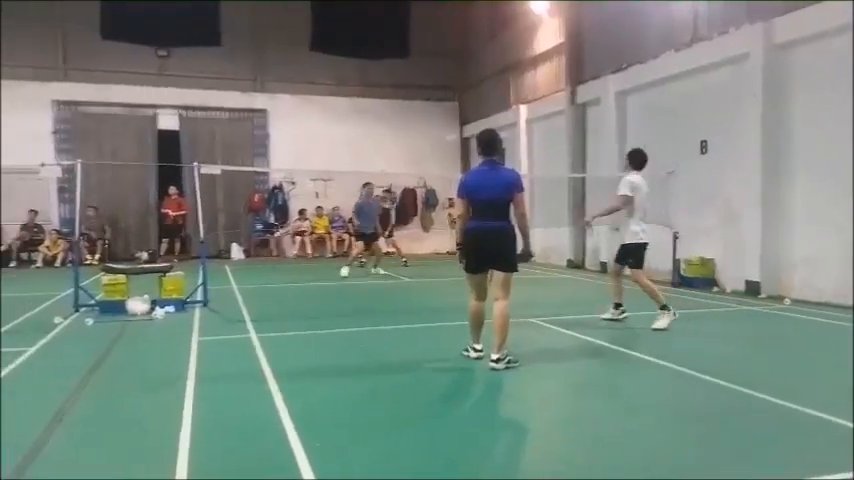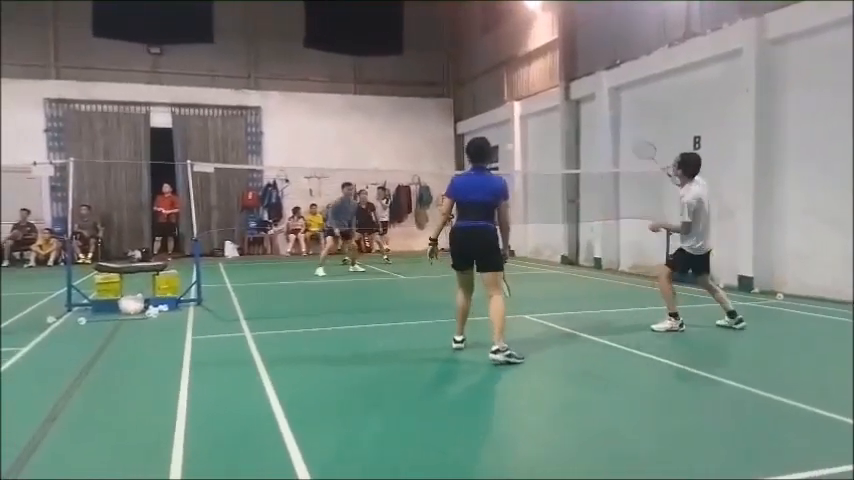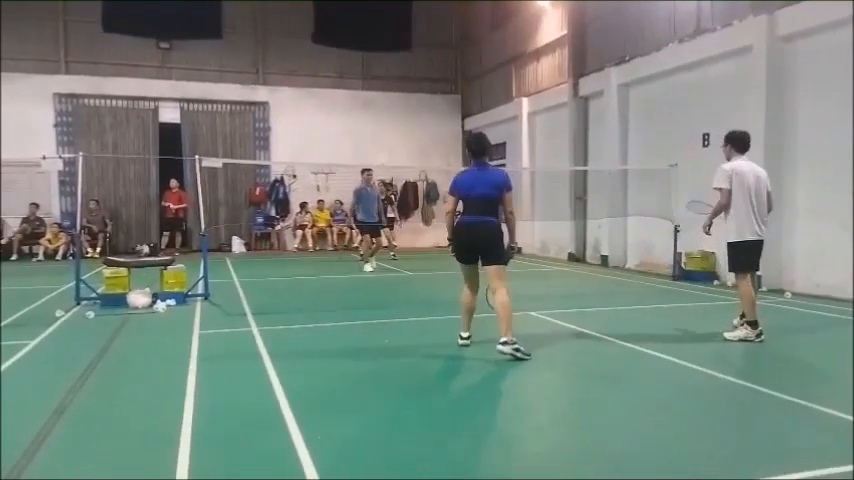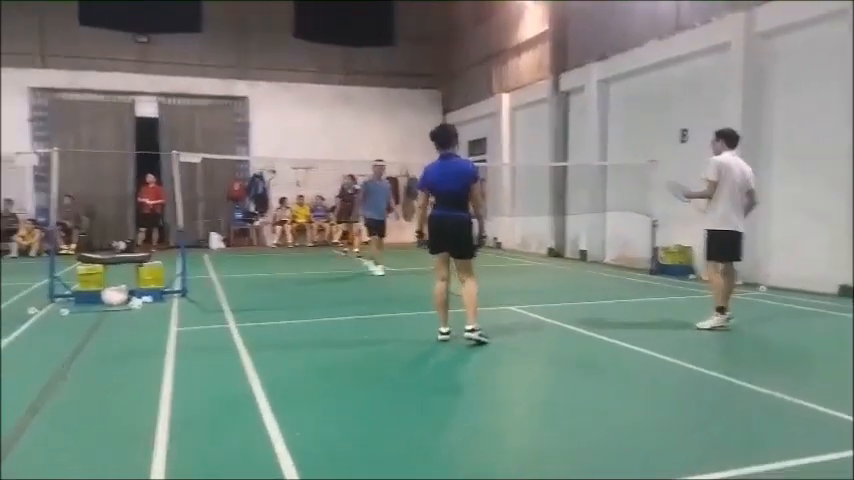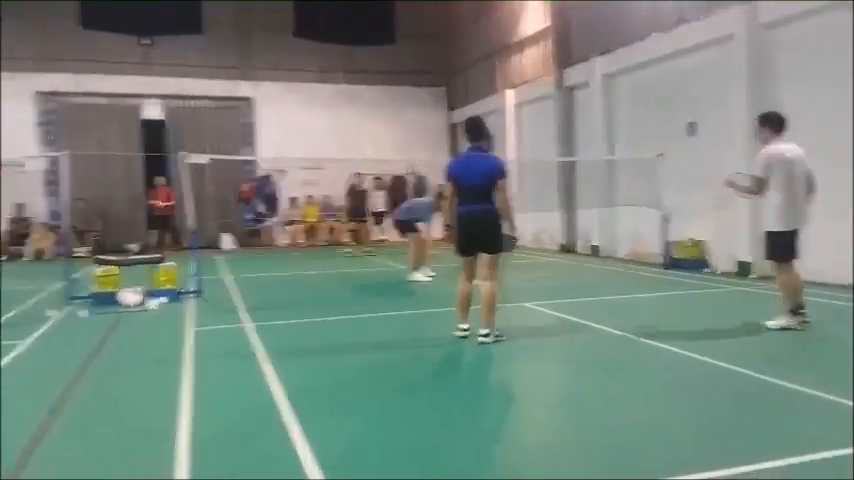
dt=1s
person 1, frame 1
left shoulder: (467, 178)
right shoulder: (512, 177)
left elbow: (461, 215)
right elbow: (521, 214)
left wrist: (460, 244)
right wrist: (526, 244)
left hip: (475, 238)
right hip: (502, 238)
left knee: (477, 296)
right knee: (501, 298)
left ankle: (475, 346)
right ankle: (498, 355)
person 1, frame 2
left shoulder: (457, 181)
right shoulder: (498, 183)
left elbow: (445, 214)
right elbow: (504, 221)
left wrist: (434, 239)
right wrist: (505, 247)
left hip: (460, 237)
right hip: (486, 238)
left knee: (464, 290)
right knee: (495, 293)
left ankle: (459, 337)
right ankle: (499, 346)
person 1, frame 3
left shoulder: (460, 178)
right shoulder: (501, 176)
left elbow: (449, 211)
right elbow: (509, 212)
left wrist: (451, 239)
right wrist: (512, 241)
left hip: (464, 232)
right hip: (490, 232)
left knee: (470, 286)
right knee: (499, 288)
left ankle: (465, 333)
right ankle: (506, 339)
person 1, frame 4
left shoulder: (429, 171)
right shoulder: (468, 167)
left elbow: (422, 206)
right elbow: (476, 203)
left wrist: (419, 230)
right wrist: (481, 230)
left hip: (437, 225)
right hip: (461, 225)
left knee: (442, 278)
right knee: (468, 278)
left ankle: (443, 328)
right ankle: (472, 326)
person 1, frame 5
left shoulder: (455, 163)
right shoulder: (494, 163)
left elbow: (450, 198)
right elbow: (502, 199)
left wrist: (450, 225)
right wrist: (510, 228)
left hip: (465, 221)
right hip: (488, 221)
left knee: (466, 277)
right knee: (489, 277)
left ankle: (462, 325)
right ankle: (486, 330)
person 2, frame 1
left shoulder: (629, 180)
right shoulder: (641, 182)
left elbow: (619, 205)
left wrist: (596, 215)
left hip: (635, 238)
right hip: (631, 237)
left knee: (638, 276)
right knee: (615, 270)
left ankle: (665, 310)
right ankle: (618, 309)
person 2, frame 2
left shoulder: (688, 197)
right shoulder: (699, 182)
left elbow: (684, 229)
left wrist: (660, 225)
right wrist: (678, 180)
left hip: (692, 246)
right hip: (703, 245)
left knee: (664, 275)
right knee: (704, 282)
left ankle: (674, 319)
right ankle: (733, 317)
person 2, frame 3
left shoulder: (728, 168)
right shoulder: (760, 171)
left elbow: (724, 201)
right elbow: (769, 205)
left wrist: (709, 219)
left hip: (739, 233)
right hip: (758, 232)
left knee: (742, 277)
right knee: (749, 276)
left ankle: (752, 328)
right ankle: (746, 317)
person 2, frame 4
left shoulder: (717, 161)
right shoulder: (745, 167)
left elbow: (710, 192)
right elbow: (752, 201)
left wrist: (691, 195)
left hip: (719, 224)
right hip: (736, 226)
left knee: (712, 268)
right knee: (728, 268)
left ankle: (721, 314)
right ankle: (723, 312)
person 2, frame 5
left shoulder: (767, 153)
right shoulder: (797, 151)
left elbow: (756, 189)
right elbow: (810, 185)
left wrist: (735, 185)
left hip: (778, 219)
right hip: (794, 218)
left knee: (782, 266)
right knee: (786, 265)
left ankle: (792, 316)
right ankle: (799, 309)
